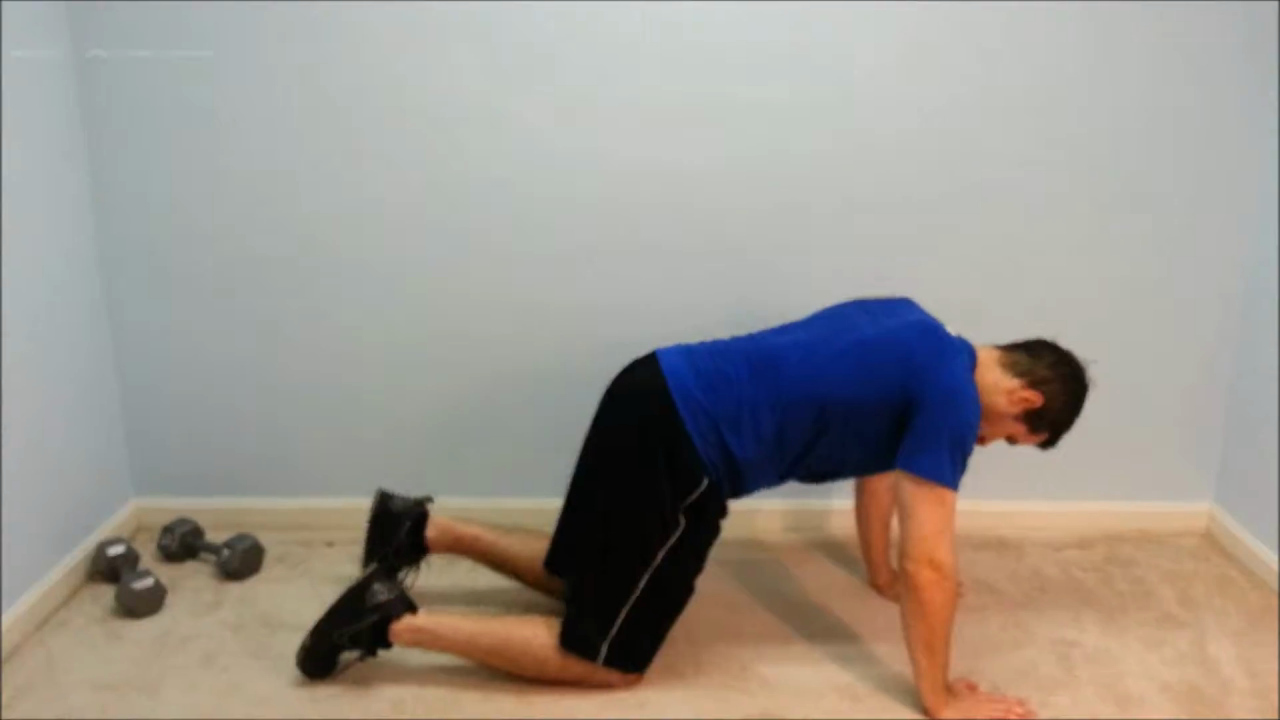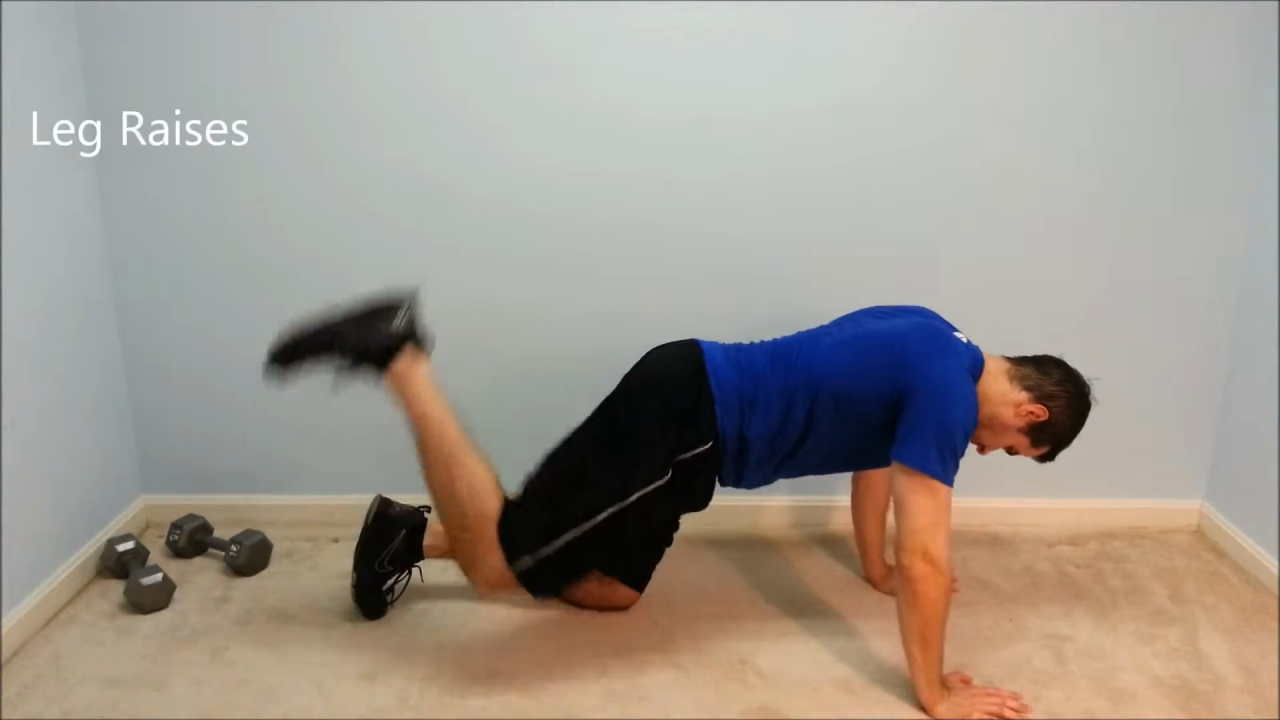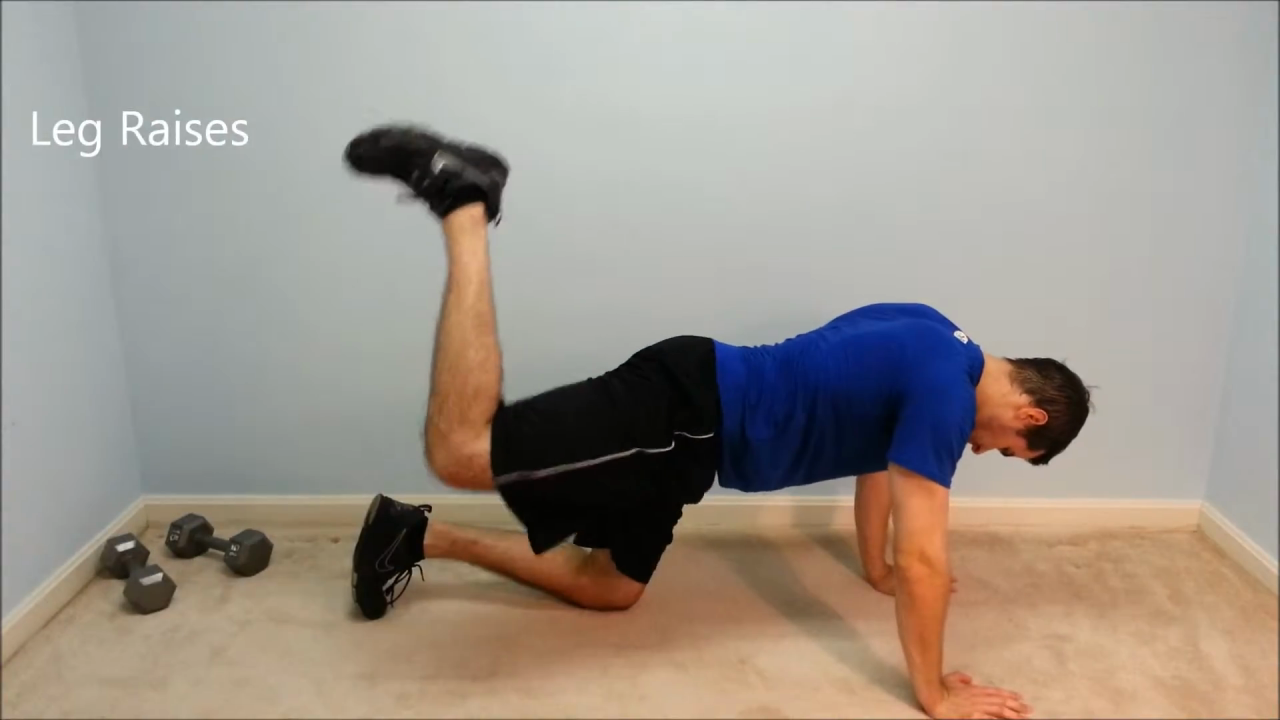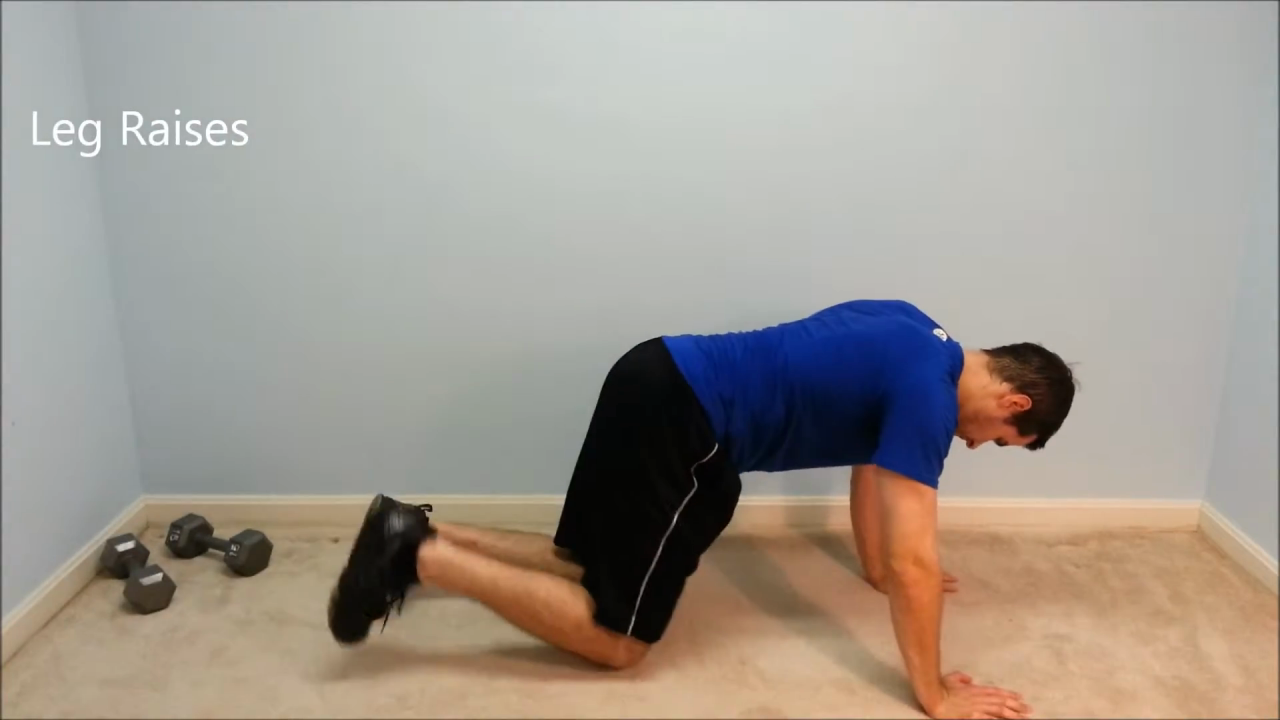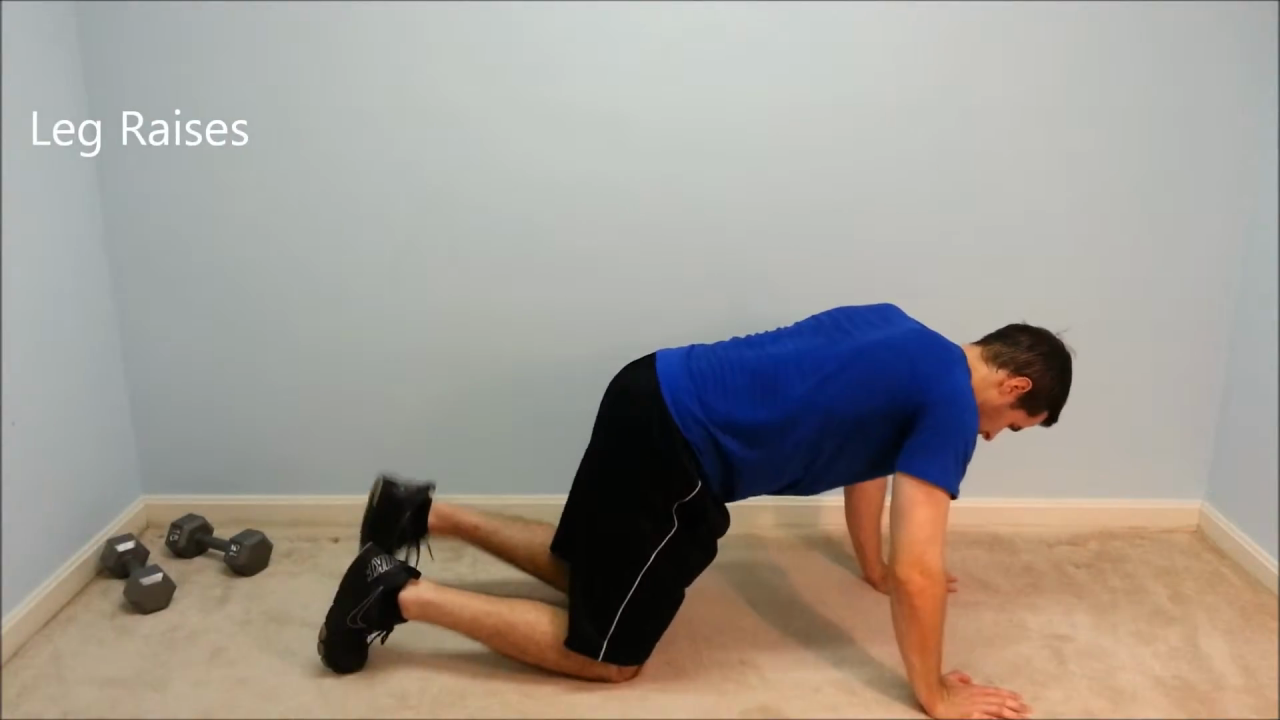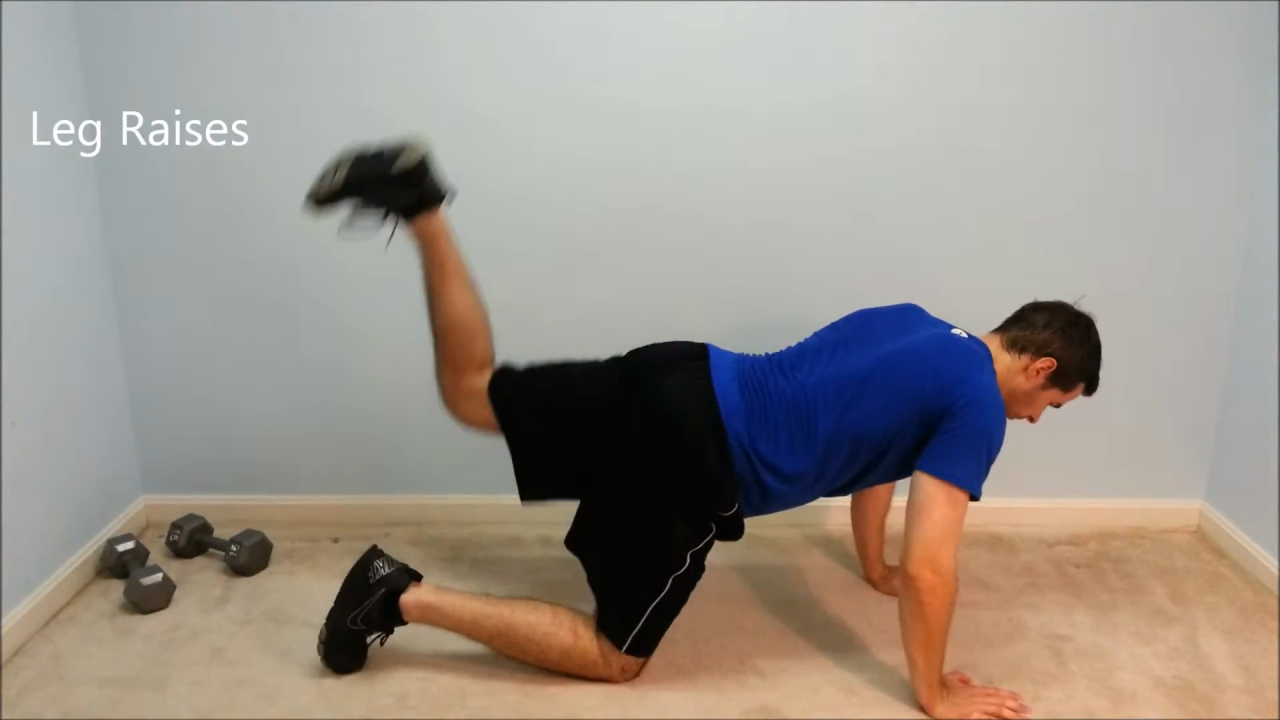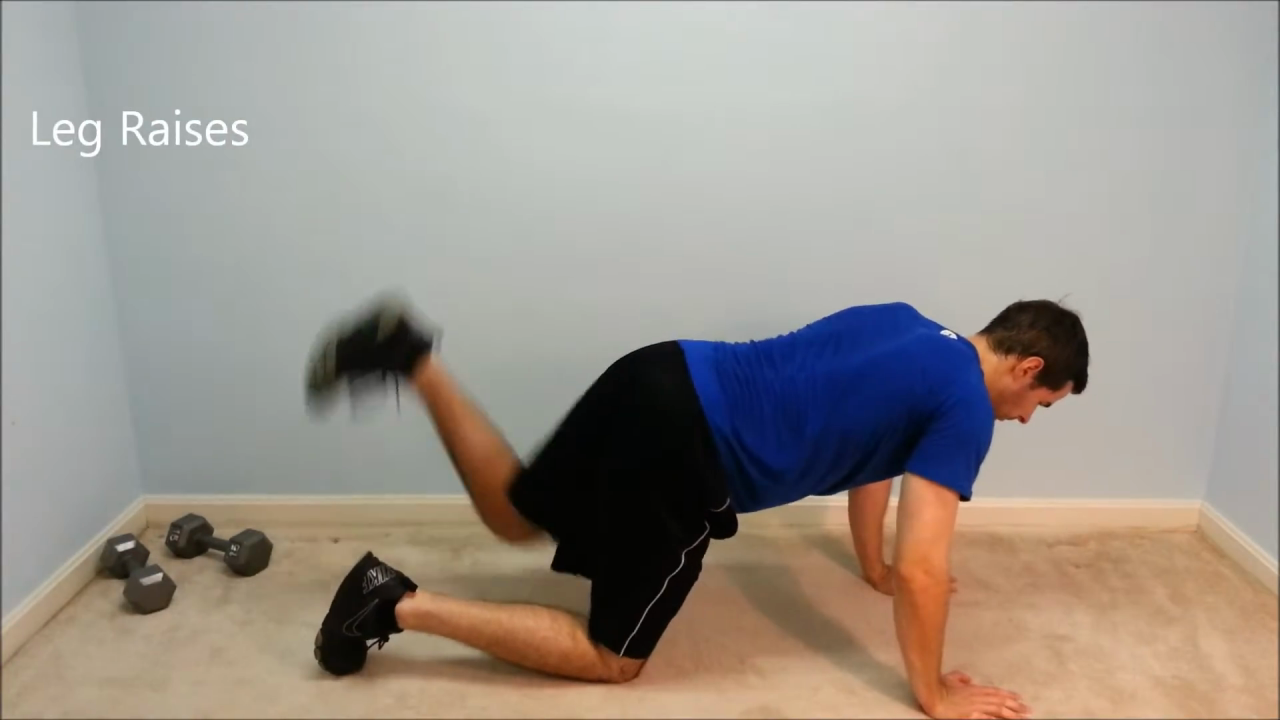
dt=0.5s
person 1, frame 1
left shoulder: (921, 342)
right shoulder: (951, 395)
left elbow: (875, 454)
right elbow: (930, 568)
left wrist: (881, 571)
left hip: (658, 400)
right hip: (672, 447)
left knee: (589, 574)
left ankle: (425, 527)
right ankle: (399, 621)
person 1, frame 2
left shoulder: (933, 350)
right shoulder: (949, 394)
left elbow: (872, 450)
right elbow: (925, 561)
left wrist: (875, 566)
left hip: (685, 396)
right hip: (683, 419)
left knee: (609, 587)
right knee: (502, 564)
left ankle: (416, 533)
right ankle: (402, 353)
person 1, frame 3
left shoulder: (930, 341)
right shoulder: (944, 394)
left elbow: (873, 459)
right elbow: (923, 556)
left wrist: (875, 565)
left hip: (687, 411)
right hip: (681, 410)
left knee: (610, 587)
right knee: (459, 450)
left ankle: (420, 533)
right ankle: (466, 206)
person 1, frame 4
left shoulder: (916, 336)
right shoulder: (927, 392)
left elbow: (868, 452)
right elbow: (913, 561)
left wrist: (875, 565)
left hip: (662, 382)
right hip: (674, 420)
left knee: (588, 568)
right knee: (613, 639)
left ankle: (422, 536)
right ankle: (424, 553)
person 1, frame 5
left shoulder: (905, 338)
right shoulder: (950, 403)
right elbow: (919, 573)
left wrist: (871, 565)
left hip: (654, 394)
right hip: (667, 449)
left knee: (582, 568)
right knee: (604, 655)
left ankle: (425, 512)
right ankle: (405, 595)
person 1, frame 6
left shoulder: (919, 331)
right shoulder: (974, 406)
right elbow: (928, 569)
left wrist: (873, 568)
left hip: (677, 376)
right hip: (685, 455)
left knee: (472, 392)
right knee: (612, 656)
left ankle: (420, 202)
right ankle: (408, 598)
person 1, frame 7
left shoulder: (913, 331)
right shoulder: (965, 407)
right elbow: (922, 573)
left wrist: (873, 565)
left hip: (660, 378)
right hip: (679, 446)
left knee: (516, 508)
right knee: (612, 656)
left ankle: (412, 353)
right ankle: (401, 605)
